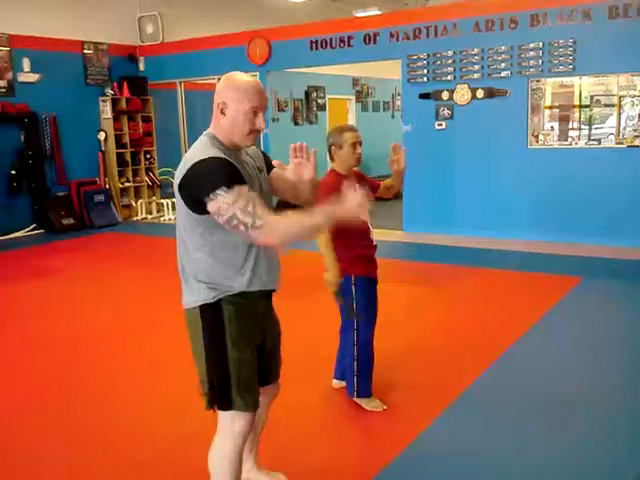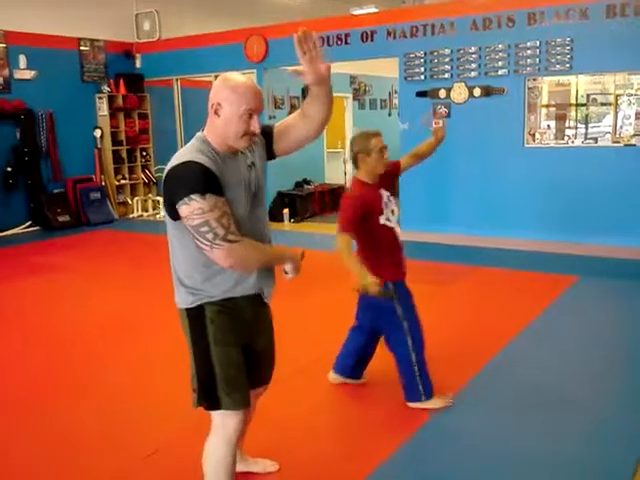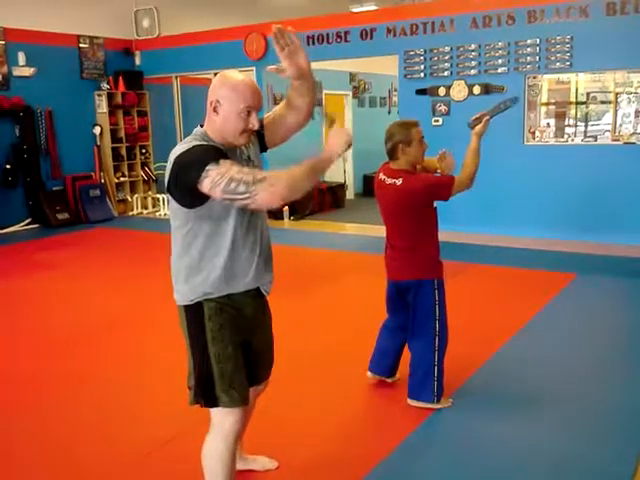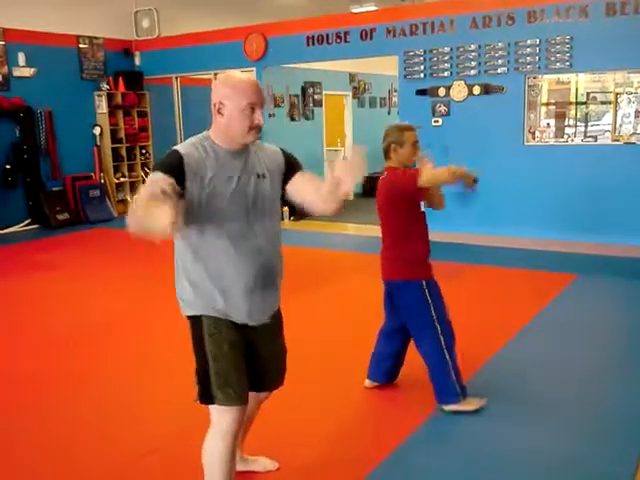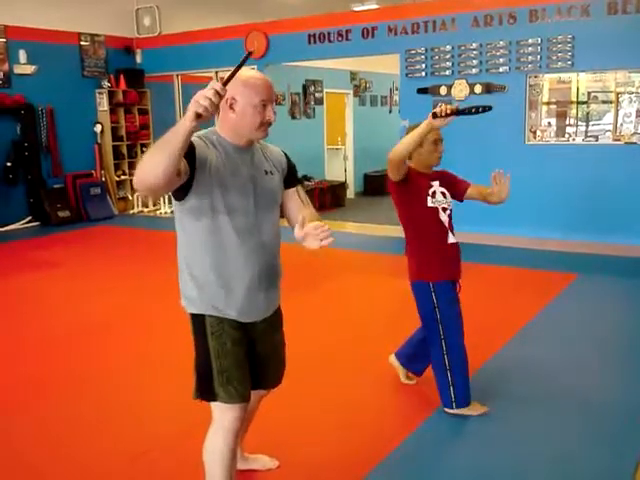
dt=0.7s
person 1, frame 1
left shoulder: (250, 154)
right shoulder: (207, 166)
left elbow: (294, 194)
right elbow: (268, 230)
left wrist: (304, 181)
right wrist: (339, 209)
left hip: (255, 295)
right hip: (222, 304)
left knee: (265, 388)
right knee: (236, 418)
person 1, frame 2
left shoulder: (252, 144)
right shoulder: (190, 171)
left elbow: (310, 124)
right elbow: (228, 252)
left wrist: (320, 83)
right wrist: (285, 256)
left hip: (252, 295)
right hip: (213, 306)
left knee: (254, 386)
right knee: (228, 416)
person 1, frame 3
left shoulder: (243, 138)
right shoulder: (194, 158)
left elbow: (297, 112)
right elbow: (271, 191)
left wrist: (301, 75)
right wrist: (327, 156)
left hip: (249, 292)
right hip: (213, 301)
left knee: (252, 385)
right knee: (227, 413)
person 1, frame 4
left shoulder: (274, 157)
right shoulder: (185, 160)
left elbow: (320, 200)
right elbow: (137, 216)
left wrist: (338, 186)
right wrist: (156, 214)
left hip: (264, 304)
right hip: (213, 309)
left knee: (259, 389)
right knee: (227, 414)
person 1, frame 5
left shoulder: (276, 159)
right shoulder: (195, 152)
left elbow: (302, 212)
right elbow: (145, 182)
left wrist: (310, 231)
right wrist: (189, 122)
left hip: (265, 301)
right hip: (216, 307)
left knee: (257, 389)
right knee: (229, 411)
person 2, frame 1
left shoulder: (357, 178)
right shoulder: (330, 186)
left elbow: (389, 191)
right elbow: (322, 230)
left wrist: (398, 172)
right wrist: (331, 268)
left hip: (364, 266)
right hip: (350, 270)
left knee: (357, 325)
right knee: (359, 330)
left ankle: (343, 376)
right ankle: (359, 391)
person 2, frame 2
left shoulder: (381, 177)
right shoulder: (358, 199)
left elbow: (411, 158)
right elbow: (342, 244)
left wrist: (435, 140)
right wrist: (362, 275)
left hip: (384, 273)
right hip: (381, 278)
left knee: (368, 324)
right knee: (405, 333)
left ankle: (344, 371)
right ankle: (419, 395)
person 2, frame 3
left shoulder: (383, 174)
right shoulder: (418, 186)
left elbow: (418, 165)
right elbow: (465, 181)
left wrist: (438, 166)
right wrist: (476, 137)
left hip: (395, 268)
right hip: (422, 272)
left knee: (397, 320)
right knee: (429, 332)
left ankle: (381, 368)
right ankle: (424, 394)
person 2, frame 4
left shoulder: (397, 181)
right shoulder: (397, 179)
left elbow: (437, 202)
right elbow: (444, 175)
left wrist: (426, 182)
right wrist: (465, 176)
left hip: (396, 268)
right hip: (410, 272)
left knee: (396, 323)
right knee: (436, 333)
left ankle: (378, 375)
right ankle: (452, 396)
person 2, frame 5
left shoulder: (443, 179)
right shoulder: (402, 180)
left elbow: (477, 191)
right elbow: (394, 158)
left wrist: (495, 195)
right wrist: (429, 123)
left hip: (445, 270)
right hip: (428, 273)
left knee: (439, 328)
right knee: (447, 337)
left ankle: (404, 359)
right ankle: (457, 402)
